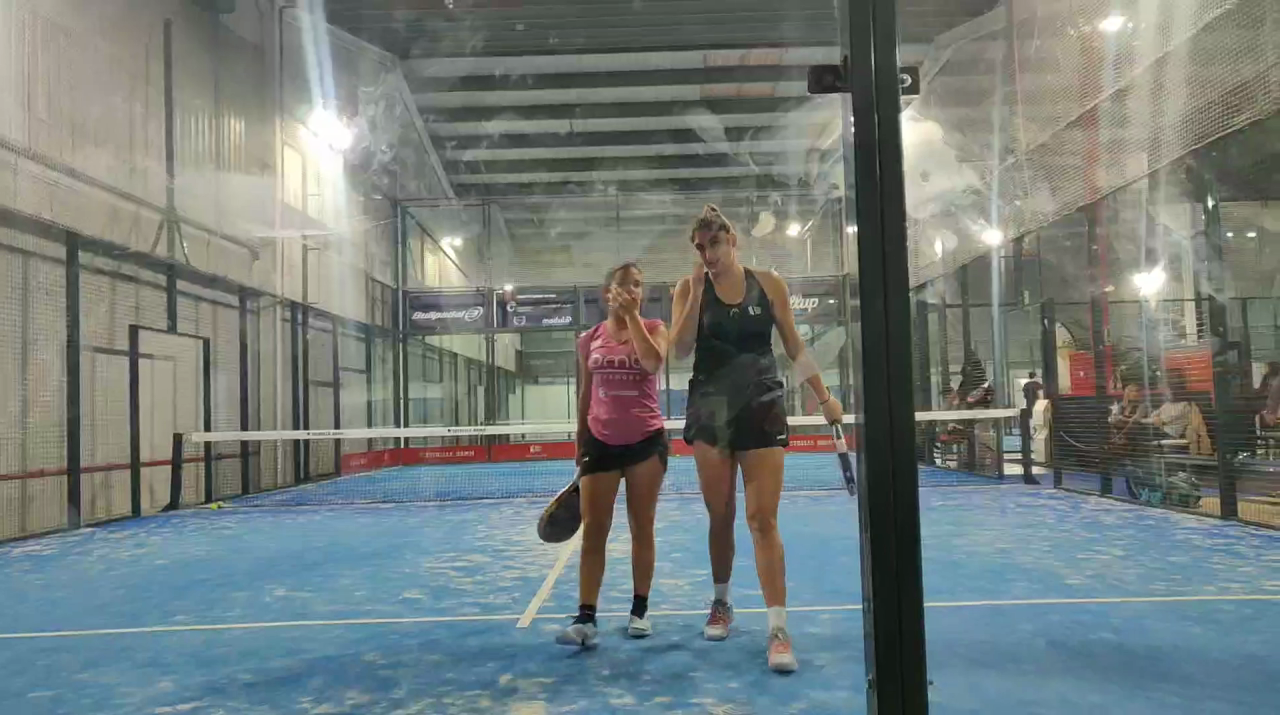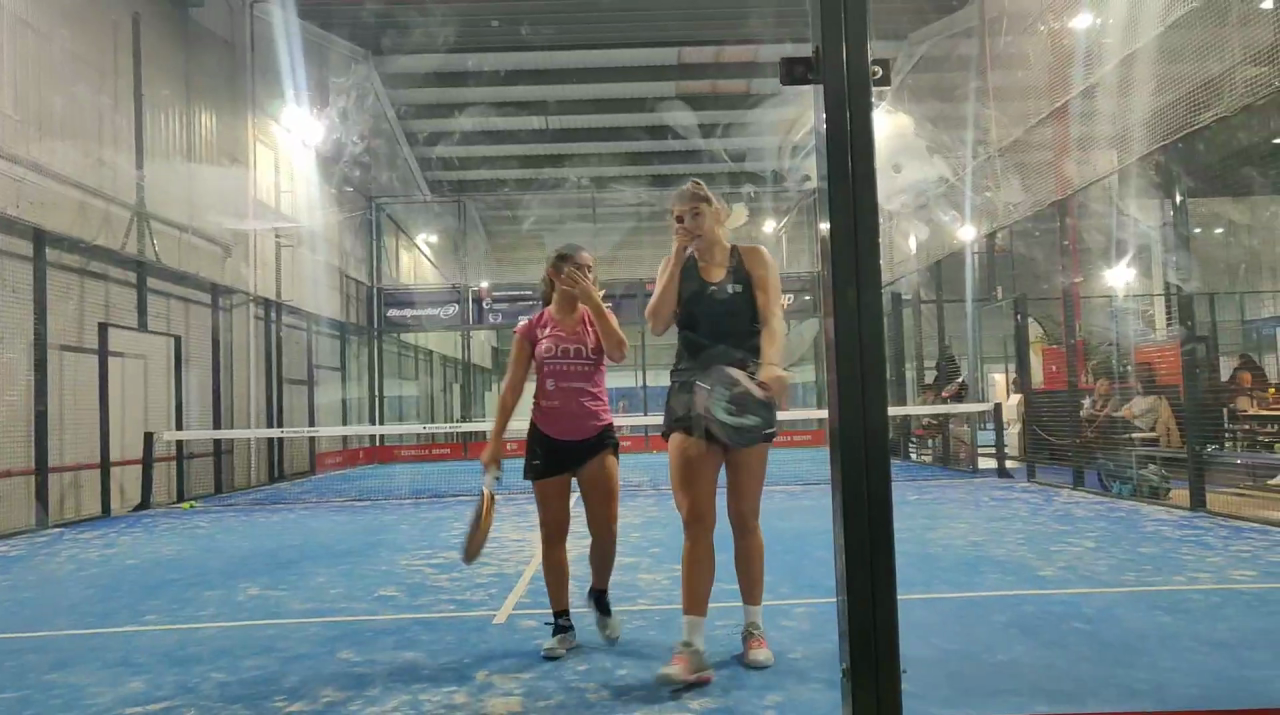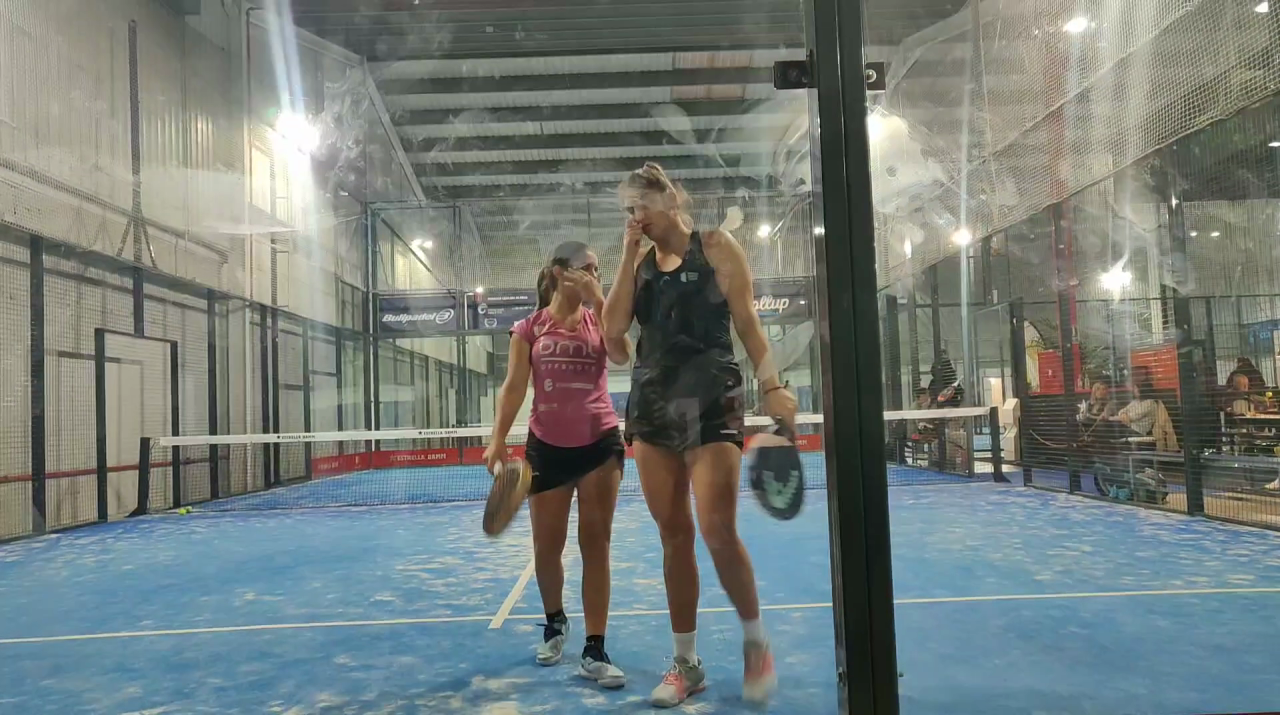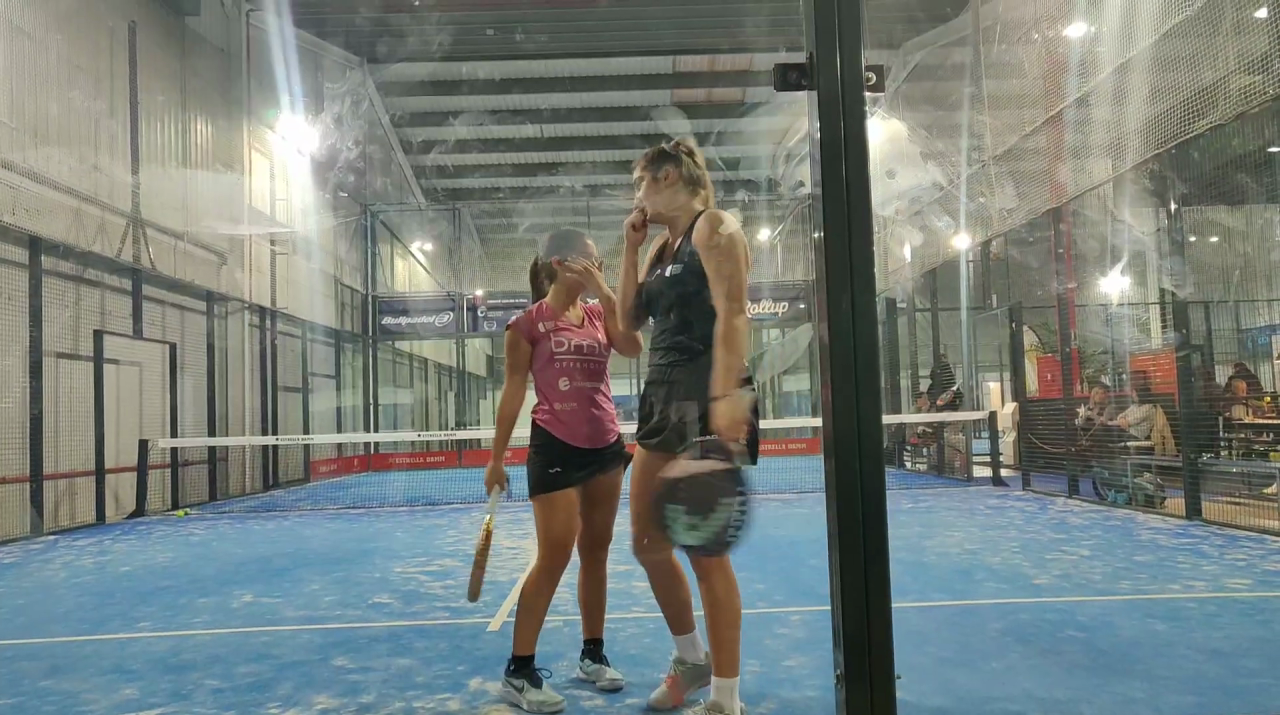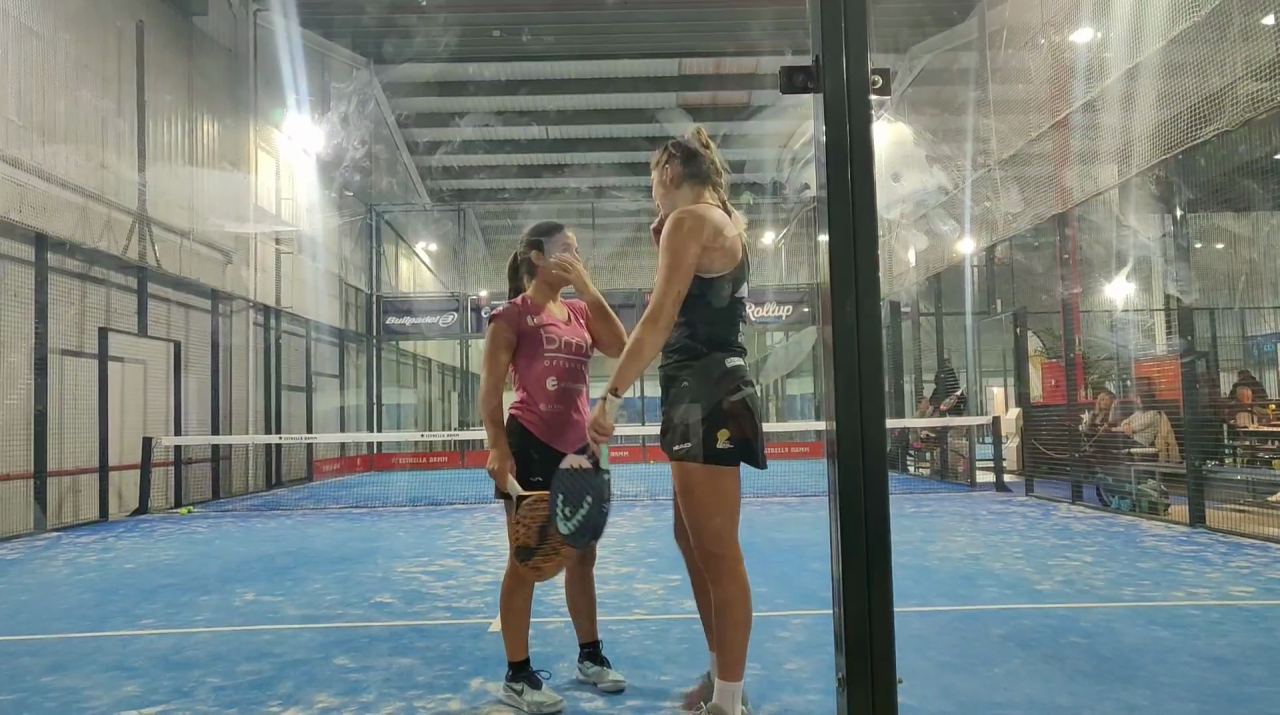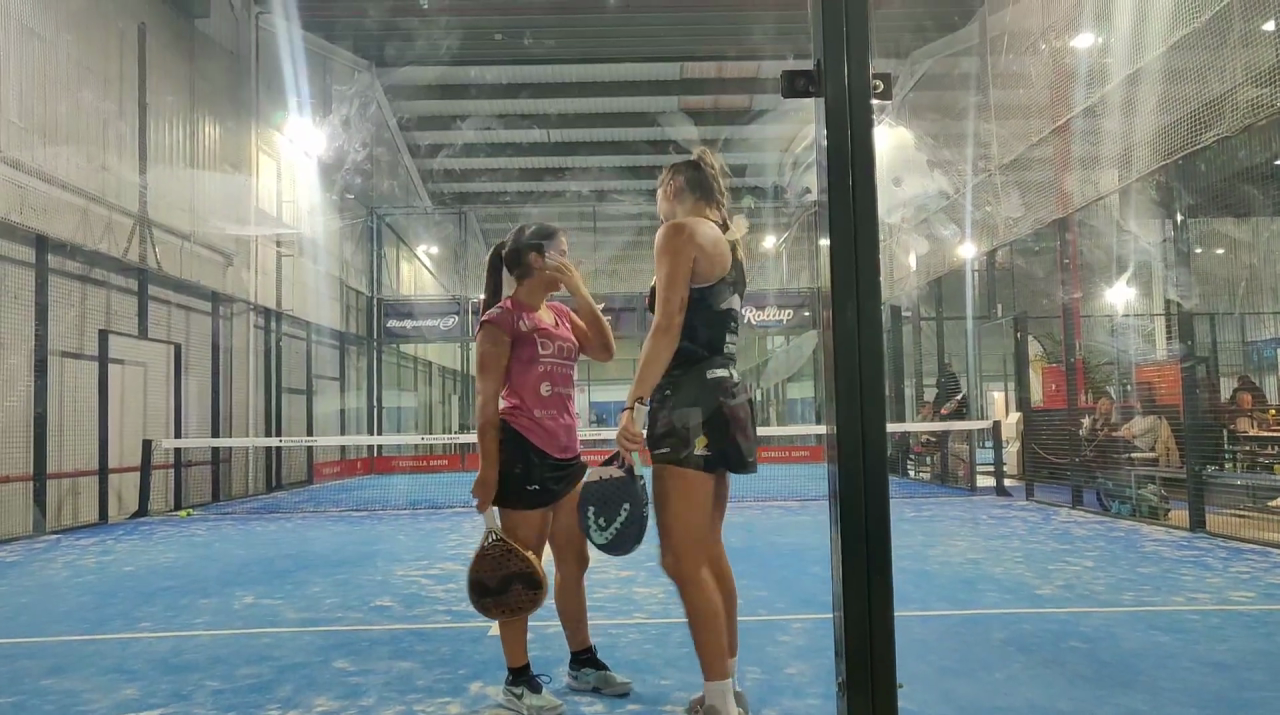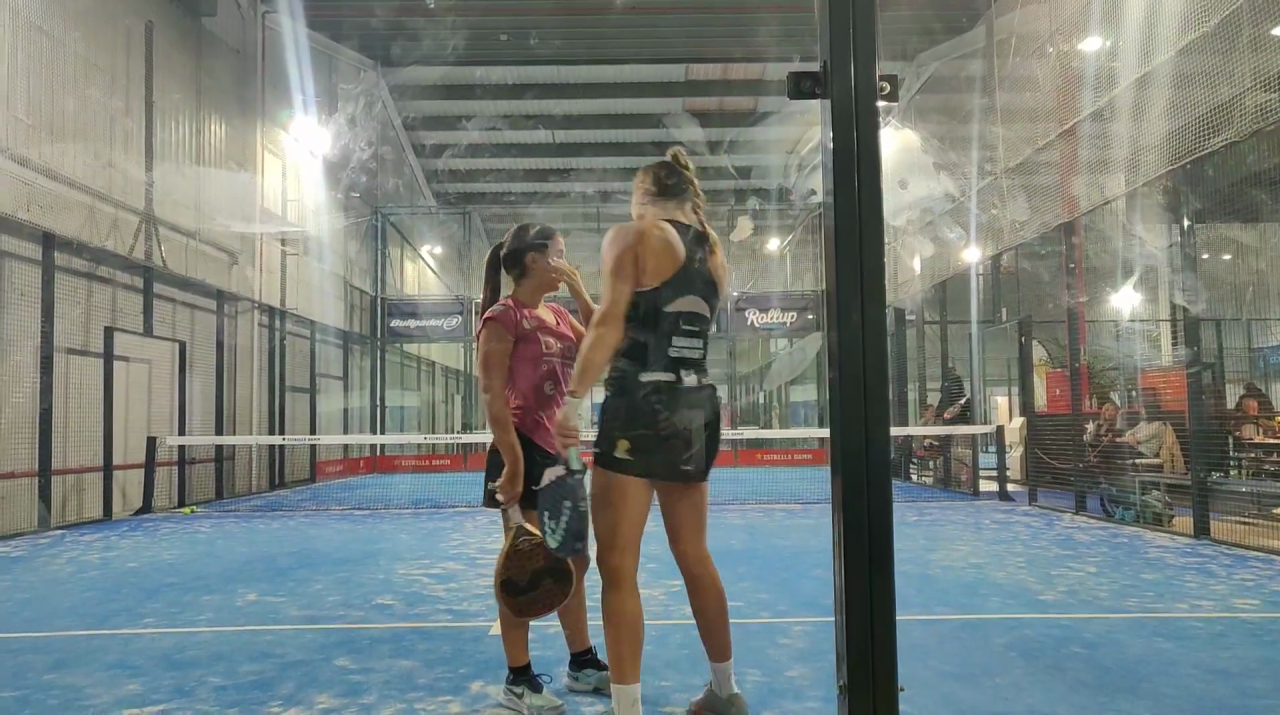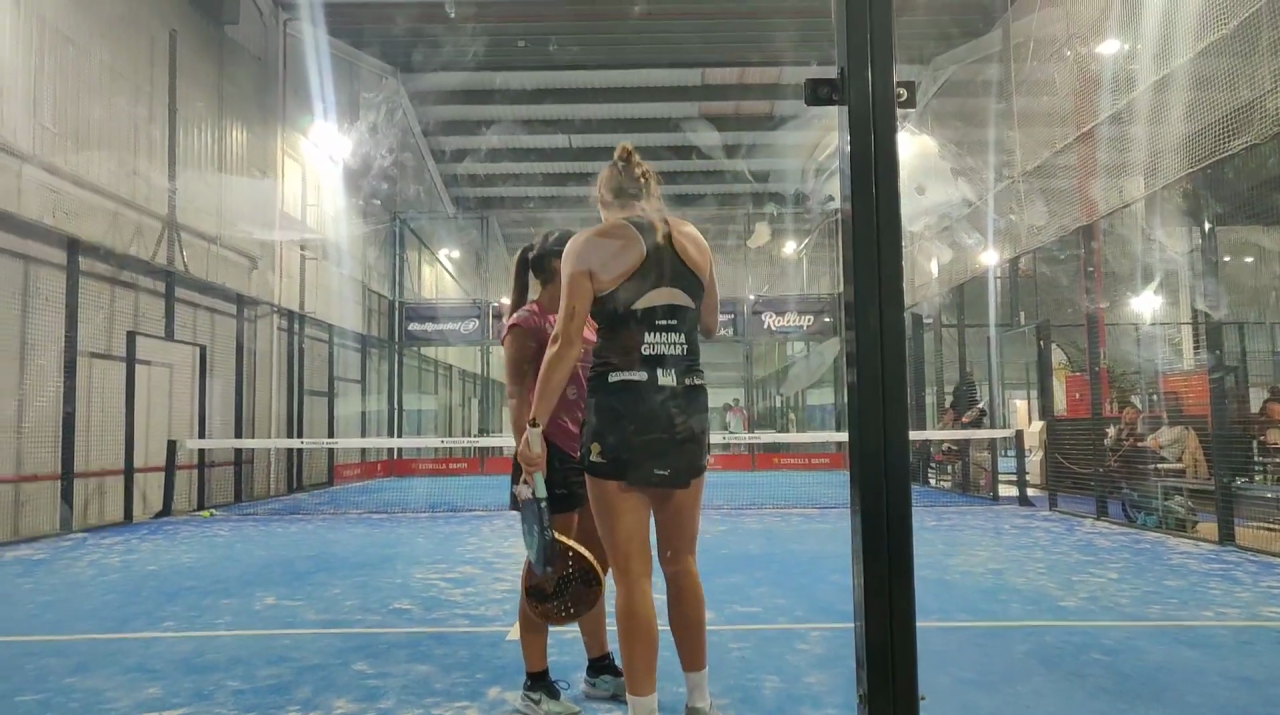
dt=0.5s
person 1, frame 1
left shoulder: (768, 283)
right shoulder: (688, 288)
left elbow: (794, 345)
right elbow: (680, 350)
left wrist: (823, 395)
right wrist: (696, 294)
left hip: (762, 405)
right hip: (710, 408)
left knee: (763, 518)
right knee: (720, 515)
left ankle: (777, 632)
right ankle: (721, 601)
person 1, frame 2
left shoulder: (753, 259)
right shoulder: (675, 266)
left elbow: (773, 319)
right elbow: (657, 324)
left wrist: (771, 364)
right wrist: (677, 258)
right hip: (690, 396)
left knee: (744, 520)
right knee: (695, 520)
left ankle: (753, 627)
right ankle: (694, 648)
person 1, frame 3
left shoulder: (717, 247)
right shoulder: (638, 261)
left elbow: (747, 319)
right elbow: (613, 327)
left wrist: (770, 385)
right wrist: (629, 255)
left hip: (711, 398)
right hip: (651, 401)
left knee: (718, 531)
right knee: (674, 535)
left ankle: (754, 639)
right ankle: (686, 662)
person 1, frame 4
left shoulder: (713, 226)
right shoulder: (662, 245)
left elbow: (730, 314)
right elbow: (627, 321)
left wrist: (727, 391)
right wrist: (631, 249)
left hip: (706, 405)
right hip: (665, 401)
left knee: (704, 550)
right knee: (647, 543)
right ankle: (691, 657)
person 1, frame 5
left shoulder: (689, 220)
right shoulder: (721, 222)
left elbow: (660, 319)
left wrist: (611, 396)
left hip: (706, 398)
right hip: (702, 399)
left knee: (717, 555)
right knee: (695, 547)
person 1, frame 6
left shoulder: (678, 232)
right shoulder: (725, 243)
left elbow: (668, 325)
left wrist: (633, 404)
left hip: (689, 404)
right hip: (720, 401)
left knee: (681, 559)
right knee: (705, 550)
person 1, frame 7
left shoulder: (629, 236)
right shoulder: (712, 250)
left elbow: (609, 324)
left wrist: (572, 399)
left hip: (639, 409)
right hip: (694, 409)
left knee: (618, 566)
right knee: (693, 555)
person 1, frame 8
left shoulder: (591, 244)
right shoulder: (691, 237)
left elbow: (567, 342)
left wrist: (534, 424)
left hip: (622, 414)
right hip: (686, 412)
left knee: (632, 575)
right knee: (681, 565)
person 2, frame 1
left shoulder: (652, 328)
right shoulder: (589, 339)
left elbow: (653, 363)
right elbow: (585, 395)
left wrist: (632, 316)
right wrist: (579, 443)
left hip: (645, 440)
right hip: (600, 441)
left knee: (642, 527)
right knee: (593, 528)
left ankle: (639, 609)
right ankle: (586, 617)
person 2, frame 2
left shoulder: (599, 316)
right shoulder: (532, 328)
left elbow: (619, 352)
right elbow: (513, 384)
left wrist: (593, 301)
right wrist: (495, 439)
left hip: (597, 435)
right hip: (548, 439)
left knee: (605, 530)
right knee: (553, 534)
left ankle: (600, 596)
right ankle: (562, 625)
person 2, frame 3
left shoulder: (598, 319)
right shoulder: (529, 328)
left elbow: (622, 355)
right elbow: (514, 386)
left wrist: (597, 299)
right wrist: (497, 440)
left hip: (600, 443)
right hip: (547, 446)
left knee: (596, 545)
right knee: (547, 548)
left ankle: (595, 651)
right ankle: (555, 623)
person 2, frame 4
left shoulder: (598, 314)
right shoulder: (529, 322)
left elbow: (633, 347)
right elbow: (512, 393)
left wrist: (603, 291)
right wrist: (496, 458)
left hip: (605, 444)
right hip: (555, 445)
left knee: (595, 553)
right knee: (554, 555)
left ankle: (592, 655)
right ankle: (518, 671)
person 2, frame 5
left shoulder: (580, 311)
right shoulder: (512, 315)
left elbow: (618, 348)
right elbow: (491, 387)
left wrist: (588, 288)
right wrist: (498, 447)
left hip: (577, 447)
right hip: (532, 446)
left knee: (582, 558)
left ankle: (590, 657)
right ankle: (517, 675)
person 2, frame 6
left shoulder: (561, 314)
right shoulder: (502, 319)
left elbow: (605, 350)
right elbow: (487, 399)
left wrist: (581, 293)
right wrist: (488, 468)
left hip: (566, 453)
right hip: (525, 453)
left knee: (574, 562)
left ankle: (583, 662)
person 2, frame 7
left shoulder: (558, 315)
right shoulder: (503, 317)
right elbow: (493, 396)
left wrist: (582, 295)
right wrist: (512, 463)
left hip: (563, 453)
right hip: (528, 453)
left knee: (573, 562)
left ankle: (582, 663)
person 2, frame 8
left shoulder: (584, 320)
right shoulder: (528, 321)
right elbow: (519, 400)
right wrist: (529, 465)
left hip: (589, 456)
right hip: (553, 457)
left knee: (594, 565)
left ankle: (600, 669)
